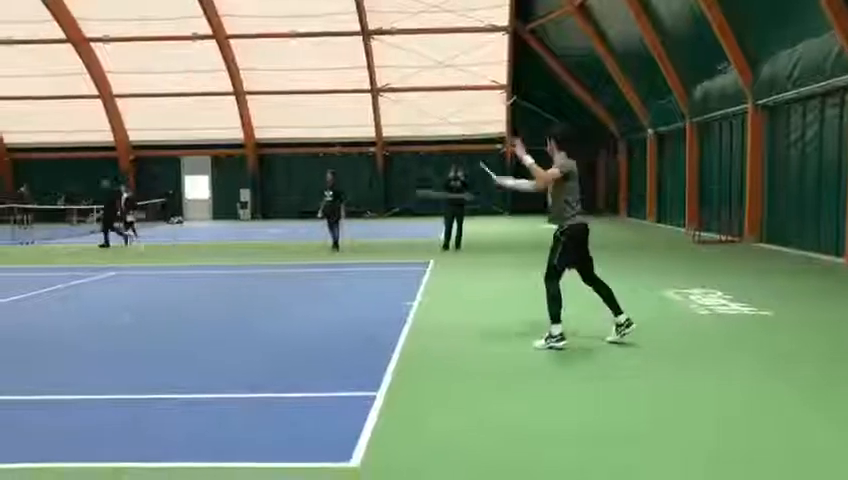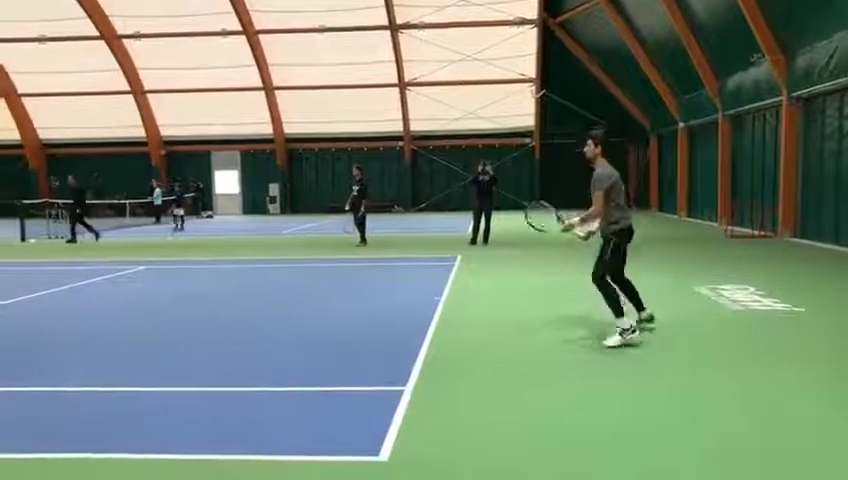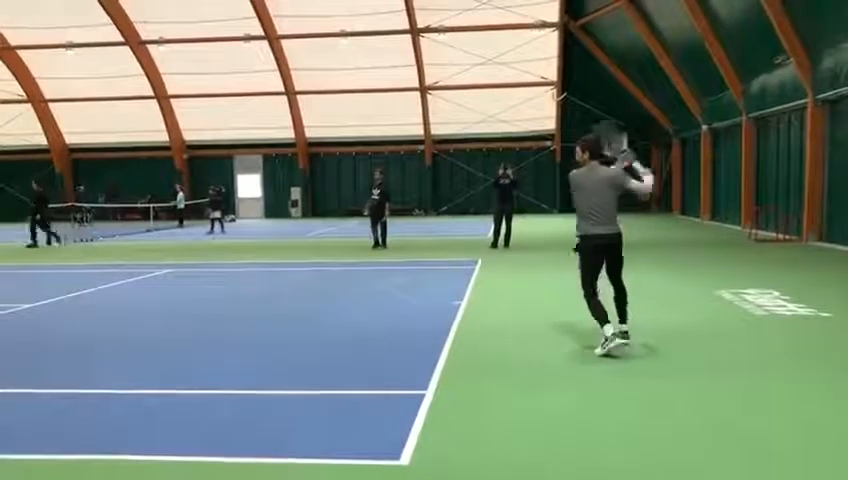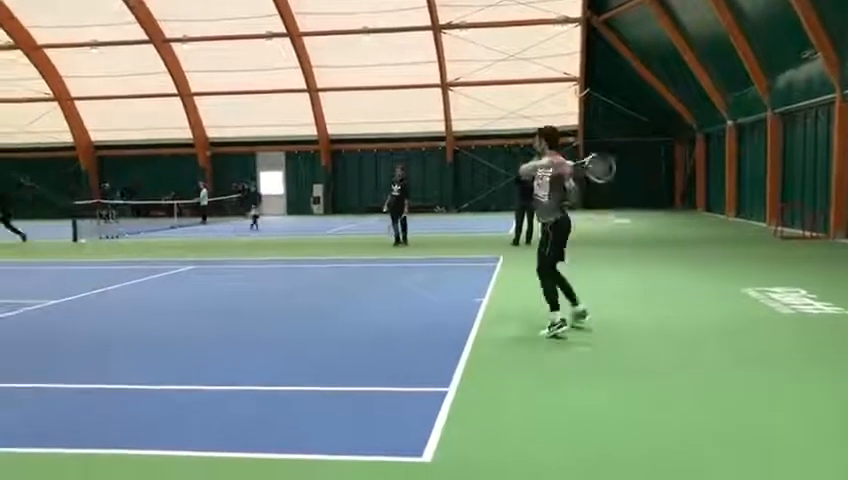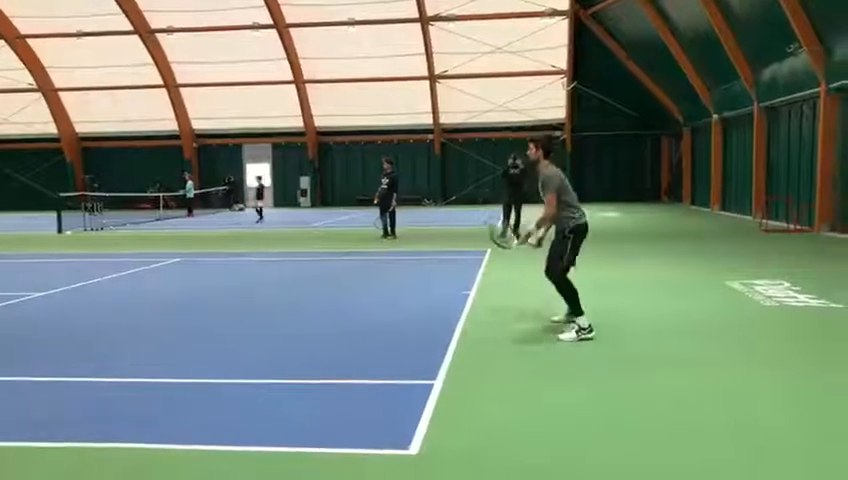
dt=1s
person 1, frame 1
left shoulder: (564, 164)
right shoulder: (559, 165)
left elbow: (541, 182)
right elbow: (537, 185)
left wrist: (524, 157)
right wrist: (510, 182)
left hip: (570, 230)
right hip: (576, 229)
left knee: (551, 278)
right knee: (590, 277)
left ankle: (556, 335)
right ankle: (622, 320)
person 1, frame 2
left shoulder: (601, 173)
right shoulder: (604, 172)
left elbow: (597, 210)
left wrist: (575, 222)
left hip: (617, 232)
right hip: (616, 231)
left knee: (599, 276)
right knee: (616, 276)
left ankle: (626, 327)
right ankle: (644, 316)
person 1, frame 3
left shoulder: (574, 177)
right shoulder: (614, 175)
right elbow: (645, 190)
right wrist: (647, 177)
left hip: (589, 240)
right hip: (613, 238)
left knee: (591, 292)
right knee: (617, 283)
left ankle: (609, 335)
right ankle: (622, 329)
person 1, frame 4
left shoulder: (563, 165)
right shoulder: (539, 161)
left elbow: (574, 192)
right elbow: (523, 171)
left wrist: (566, 174)
right wrist: (542, 162)
left hip: (557, 223)
right hip: (549, 224)
left knee: (544, 270)
right knee: (549, 269)
left ankle: (558, 321)
right ankle: (578, 309)
person 1, frame 5
left shoulder: (549, 175)
right shoulder: (546, 173)
left elbow: (550, 211)
left wrist: (533, 229)
right wrist: (542, 231)
left hip: (573, 228)
right hip: (565, 228)
left knee: (557, 273)
right knee: (552, 271)
left ankle: (583, 326)
right ankle: (573, 311)
